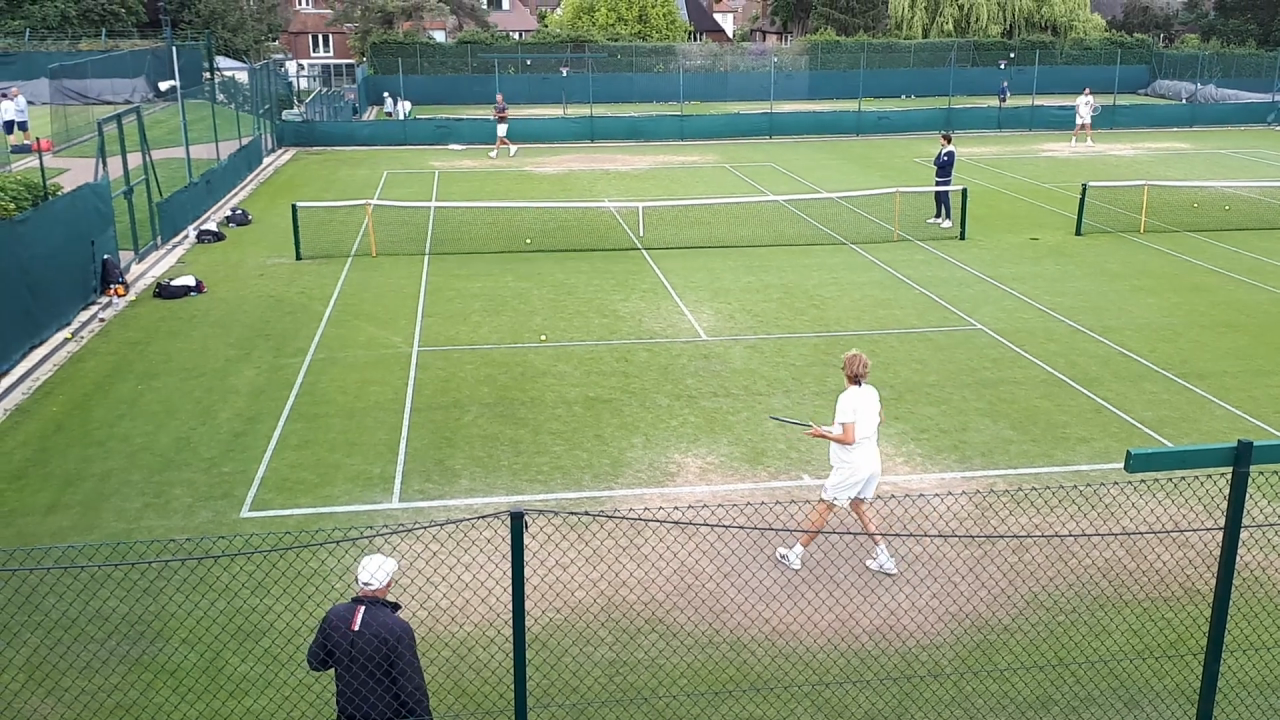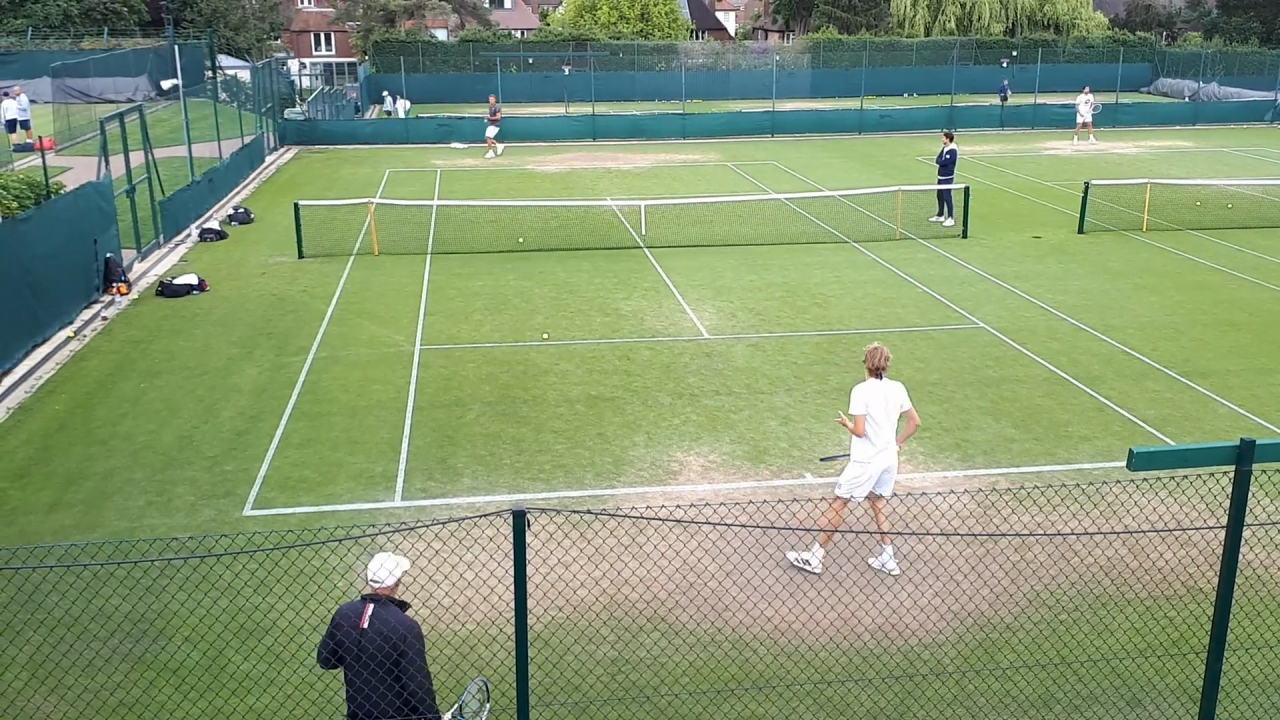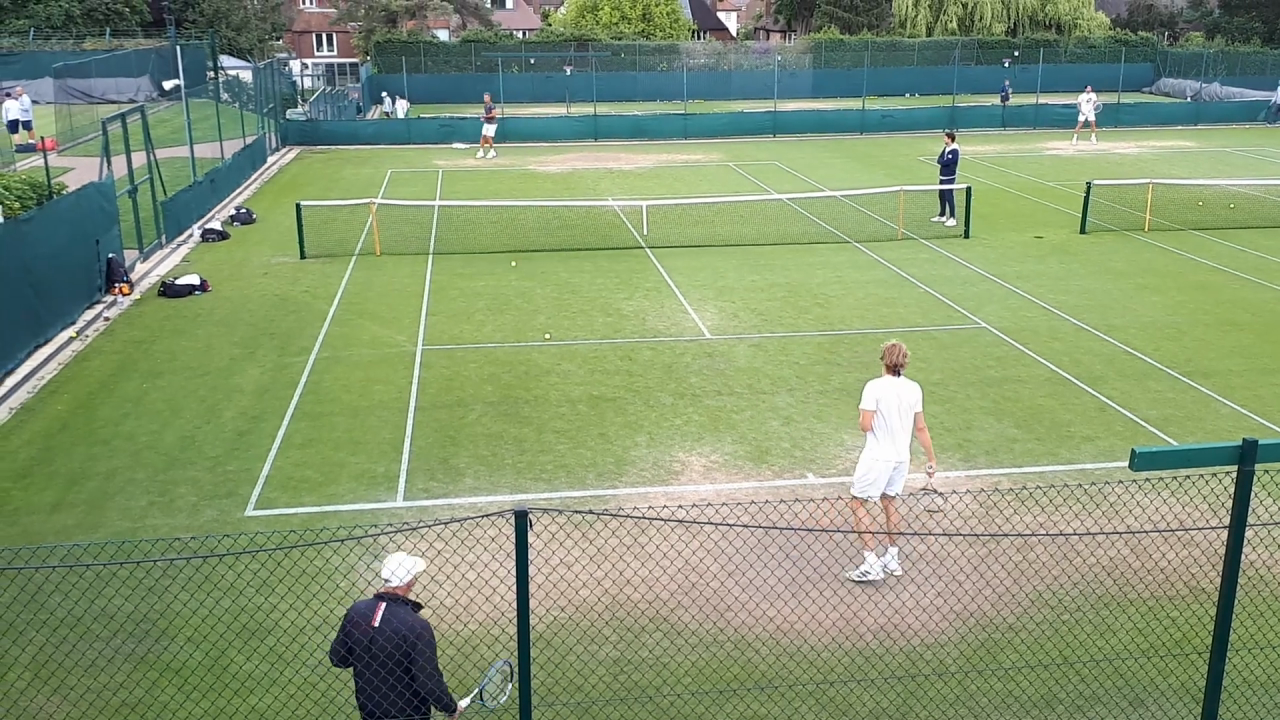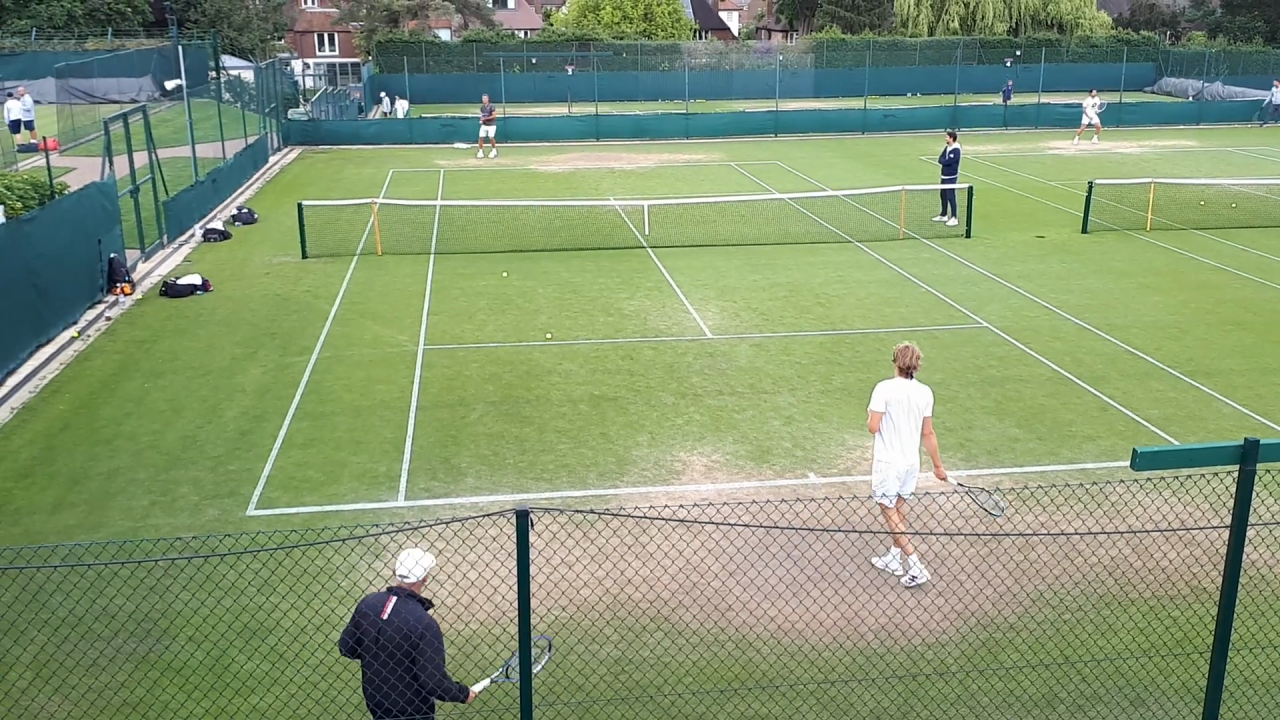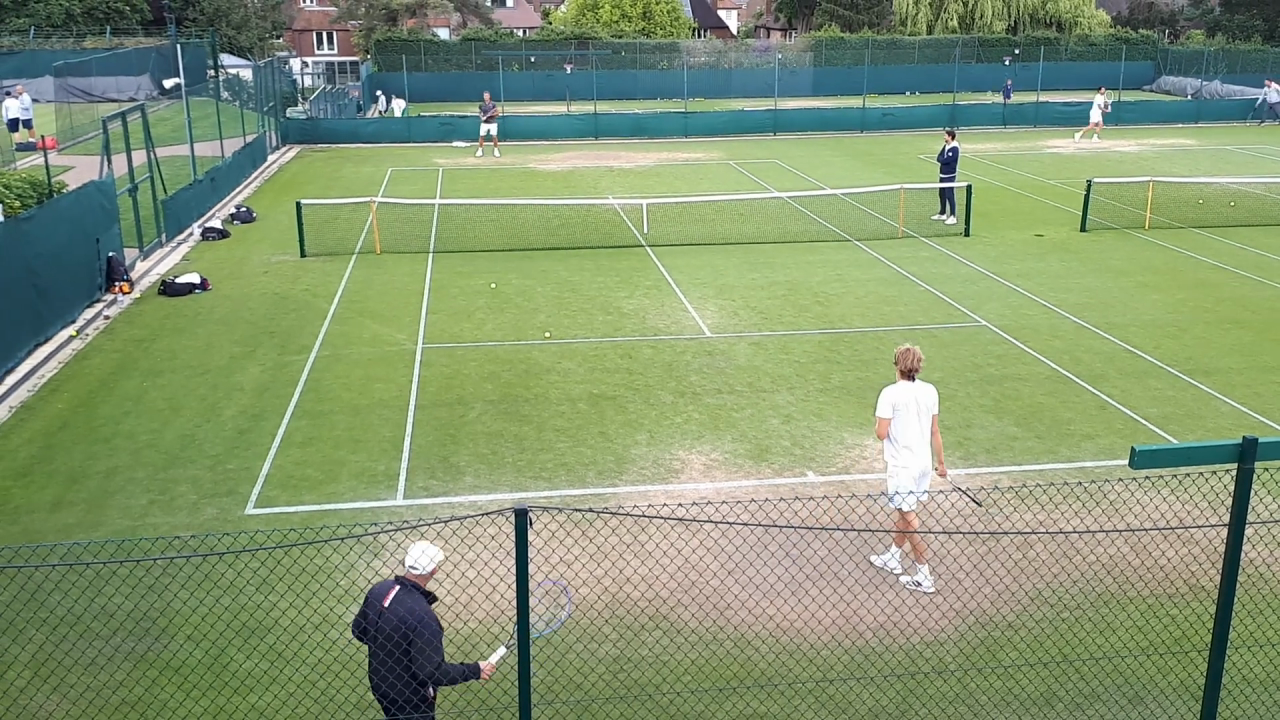
dt=0.2s
person 1, frame 1
left shoulder: (847, 398)
right shoulder: (871, 392)
left elbow: (848, 438)
left wrist: (824, 434)
left hip: (851, 467)
right hip: (872, 463)
left knee: (823, 509)
right knee: (859, 506)
left ankle: (795, 554)
right ankle: (884, 558)
person 1, frame 2
left shoulder: (861, 391)
right shoulder: (898, 388)
left elbow: (859, 431)
right elbow: (915, 422)
left wrist: (846, 423)
right wrist: (900, 440)
left hip: (866, 461)
right hip: (889, 460)
left knee: (838, 505)
right knee: (877, 504)
left ankle: (815, 556)
right ankle: (888, 558)
person 1, frame 3
left shoulder: (874, 387)
right shoulder: (914, 389)
left elbow: (865, 426)
right elbow: (920, 428)
left wrist: (862, 415)
right wrist: (931, 459)
left hip: (876, 458)
right hip: (901, 459)
left knee: (859, 505)
right knee: (890, 504)
left ankle: (871, 565)
right ankle: (892, 557)
person 1, frame 4
left shoulder: (884, 388)
right shoulder: (925, 392)
left elbow: (872, 427)
right elbow: (928, 434)
left wrist: (872, 416)
right wrist: (938, 465)
left hip: (888, 462)
right hip: (911, 461)
left knee: (890, 513)
right knee: (896, 508)
left ankle: (917, 567)
right ankle: (895, 559)
person 1, frame 5
left shoulder: (890, 393)
right shoulder: (930, 391)
left elbow: (882, 434)
right elbow: (935, 432)
left wrist: (878, 424)
right wrist: (940, 462)
left hip: (902, 465)
right hip: (923, 464)
left knee: (909, 518)
right knee: (904, 512)
left ankle: (924, 577)
right ankle: (893, 558)
